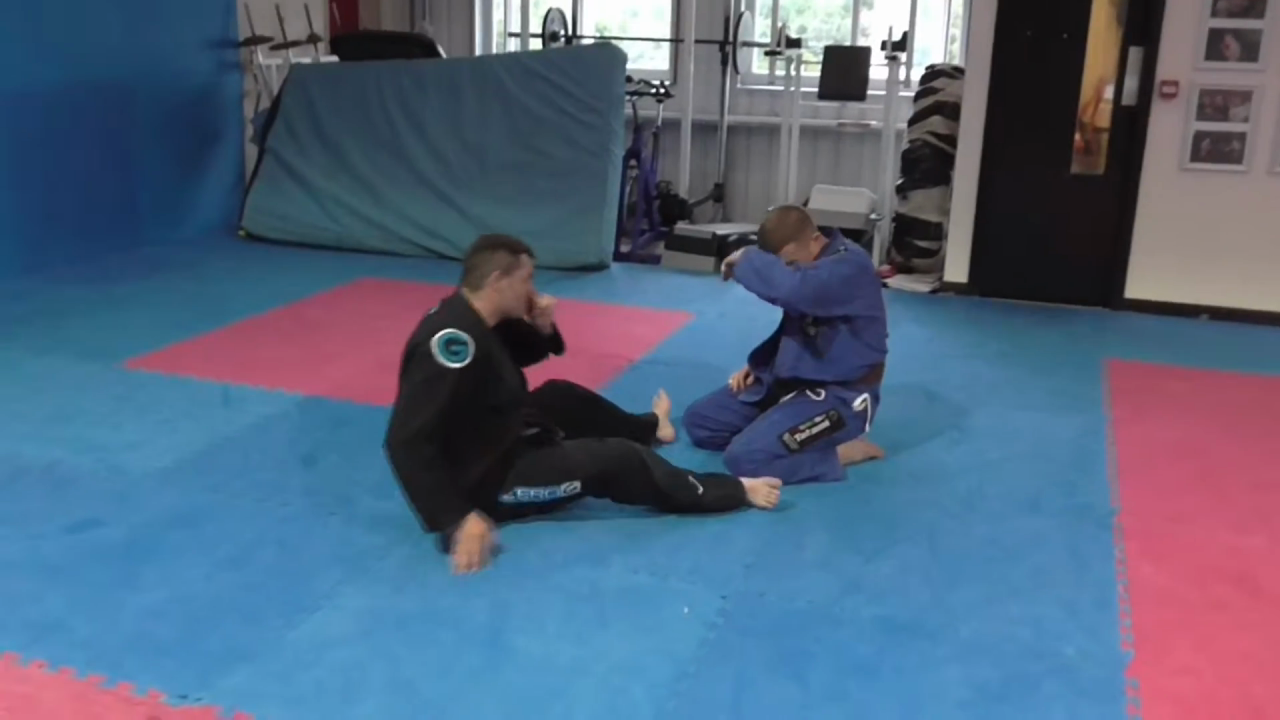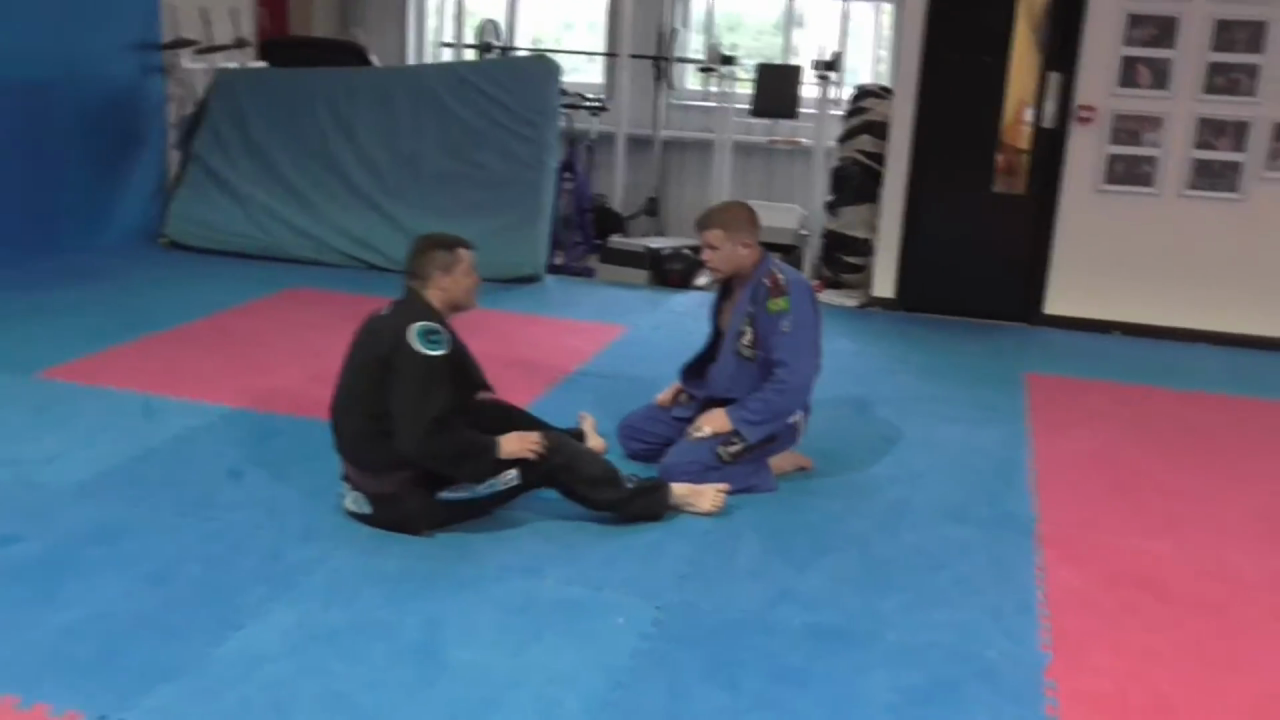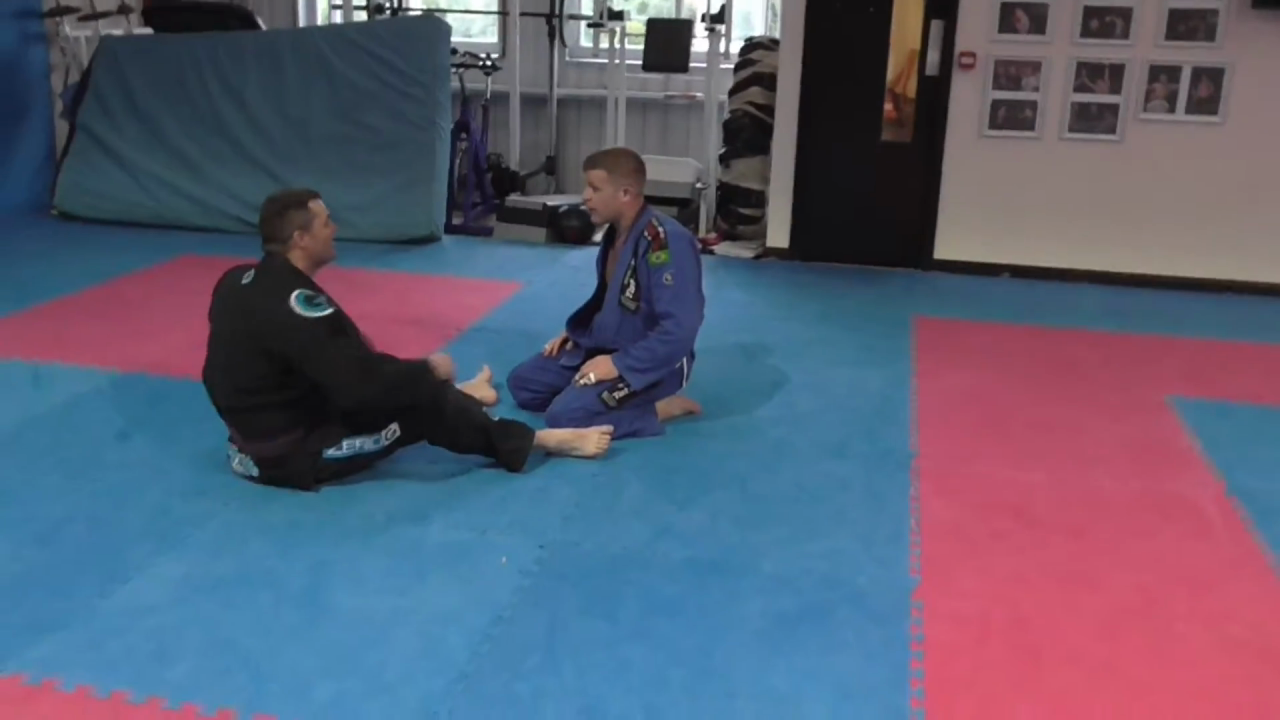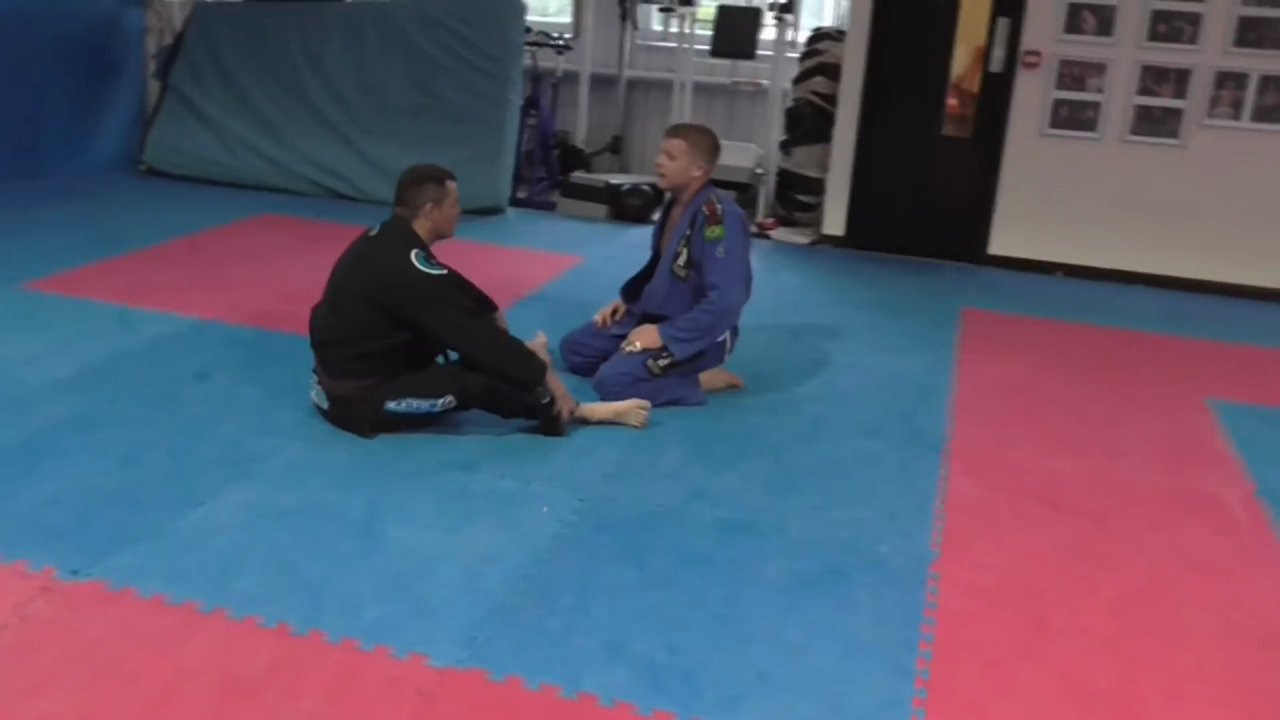
dt=1s
person 1, frame 1
left shoulder: (467, 310)
right shoulder: (453, 345)
left elbow: (522, 350)
right elbow: (407, 443)
left wrist: (542, 328)
right wrist: (456, 518)
right hip: (478, 481)
left knee: (560, 395)
right knee: (611, 460)
left ankle: (648, 426)
right ankle: (732, 492)
person 1, frame 2
left shoulder: (394, 318)
right shoulder: (424, 335)
right elbow: (424, 441)
left wrist: (468, 395)
right wrist: (497, 449)
left hip: (375, 471)
right hip: (406, 493)
left knee: (486, 411)
right knee: (544, 454)
left ankle: (575, 441)
right ankle: (665, 496)
person 1, frame 3
left shoulder: (238, 281)
right shoulder: (295, 302)
right elbow: (360, 385)
right wrist: (430, 370)
left hip: (256, 430)
right hip: (292, 451)
left knee: (378, 369)
right knee: (425, 407)
left ankle: (460, 396)
right ankle: (540, 440)
person 1, frame 4
left shoulder: (386, 238)
right shoulder: (406, 267)
left elbow: (449, 284)
right elbow: (471, 333)
left wrist: (491, 314)
right wrist: (543, 375)
left hip: (344, 376)
right hip: (360, 399)
right knee: (476, 382)
right ankle: (580, 412)
person 2, frame 1
left shoulder: (851, 267)
right shoulder: (804, 263)
left elbow: (791, 289)
left wrist: (747, 259)
right wrist: (758, 364)
left hip: (839, 396)
right hip: (792, 381)
left knee: (745, 459)
right knee: (699, 421)
left ankle: (843, 451)
right ankle: (805, 438)
person 2, frame 2
left shoulder: (787, 292)
right shoulder: (731, 281)
left elbow: (794, 380)
left wrist: (735, 417)
right wrist: (687, 381)
left hip: (763, 415)
right hip: (717, 398)
left knee: (678, 468)
right knee: (633, 432)
left ankle: (774, 462)
right ankle: (738, 451)
person 2, frame 3
left shoulder: (667, 242)
right shoulder: (616, 232)
left elbow: (679, 329)
left wrist: (619, 364)
right wrist: (575, 331)
left hip: (648, 364)
left knee: (565, 416)
right knee: (522, 382)
left ankle: (661, 407)
right ankle: (627, 398)
person 2, frame 4
left shoulder: (720, 217)
right shoulder: (675, 204)
left elbow: (724, 303)
left wrist: (665, 335)
right wrist: (628, 299)
left hip: (695, 334)
left knee: (612, 382)
right knee: (573, 349)
left ankle: (704, 379)
right ankle: (670, 366)
